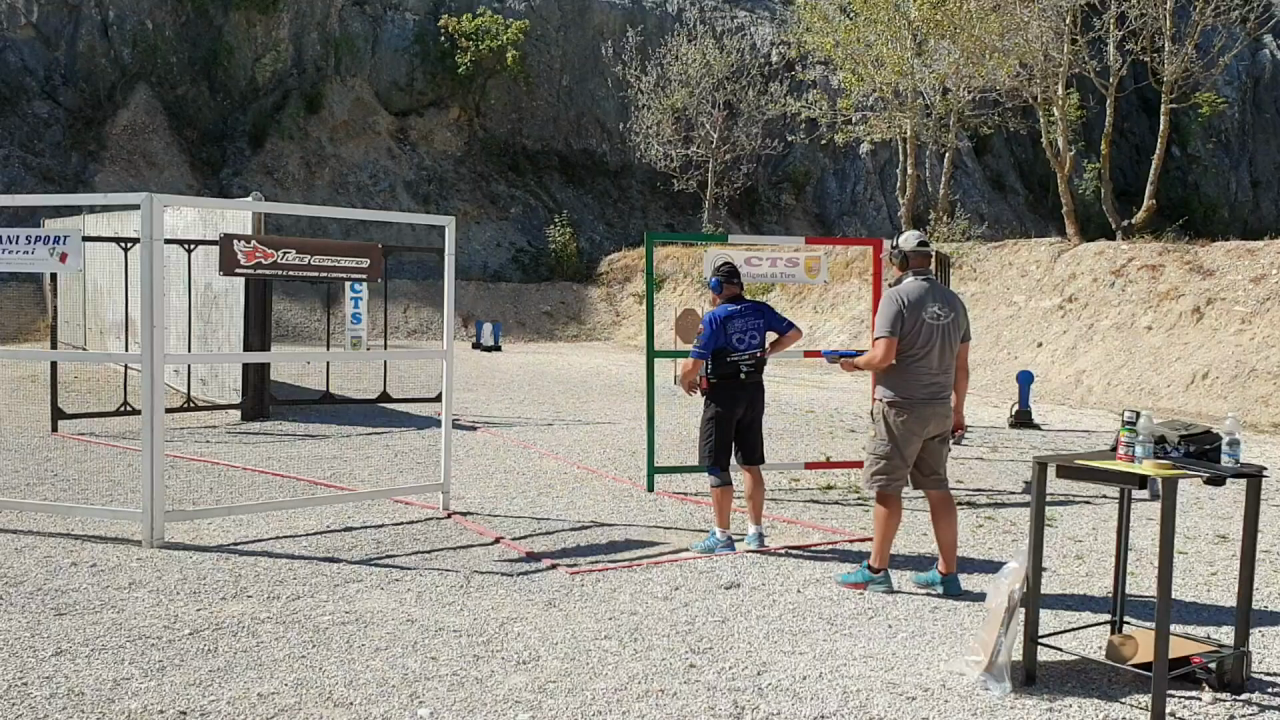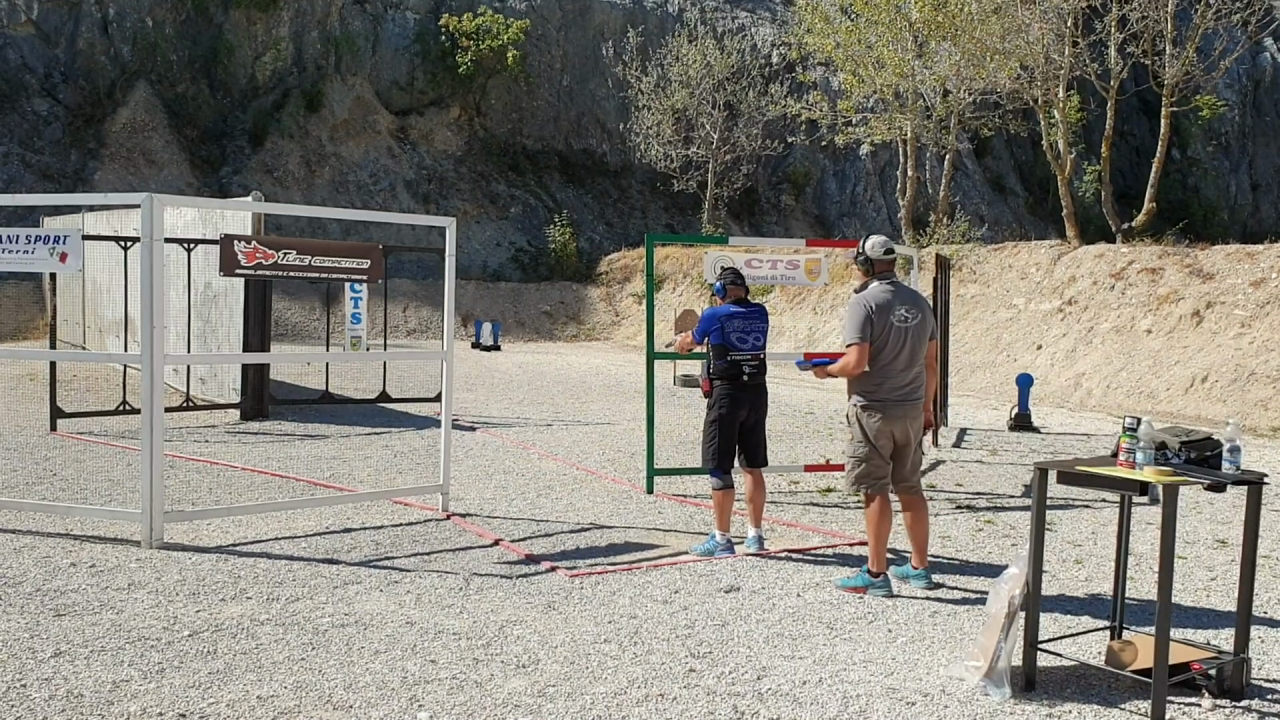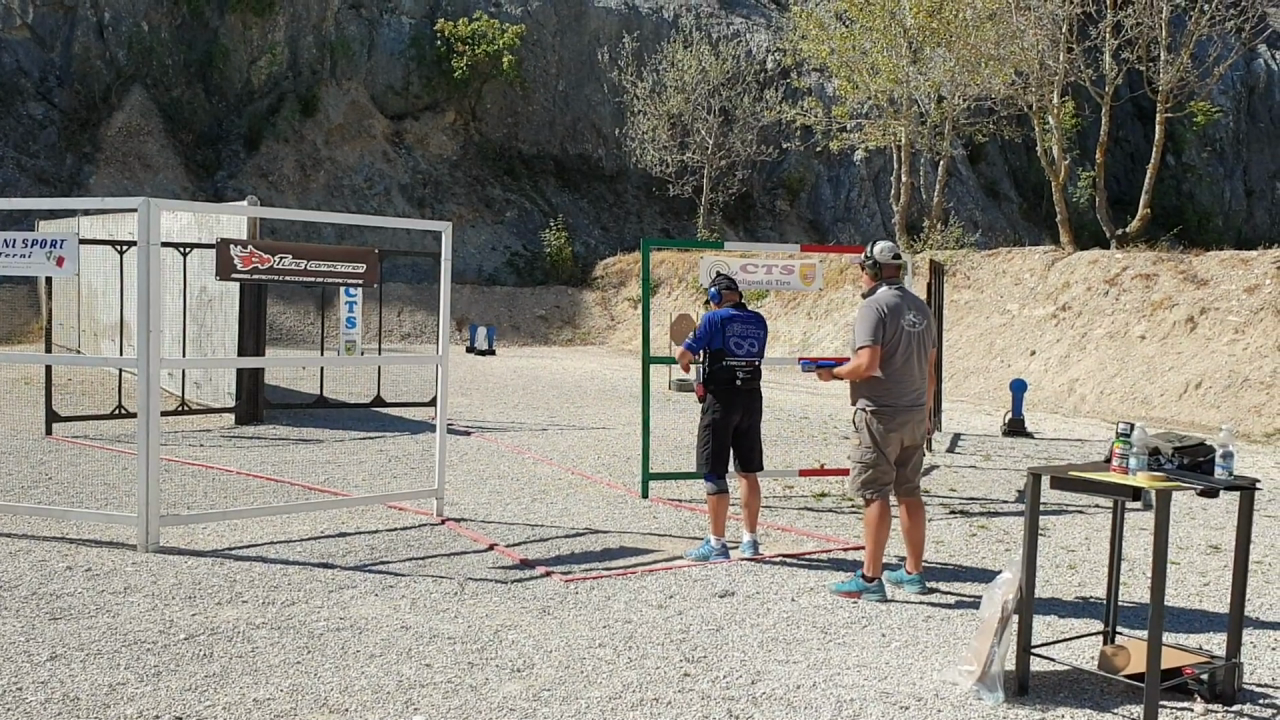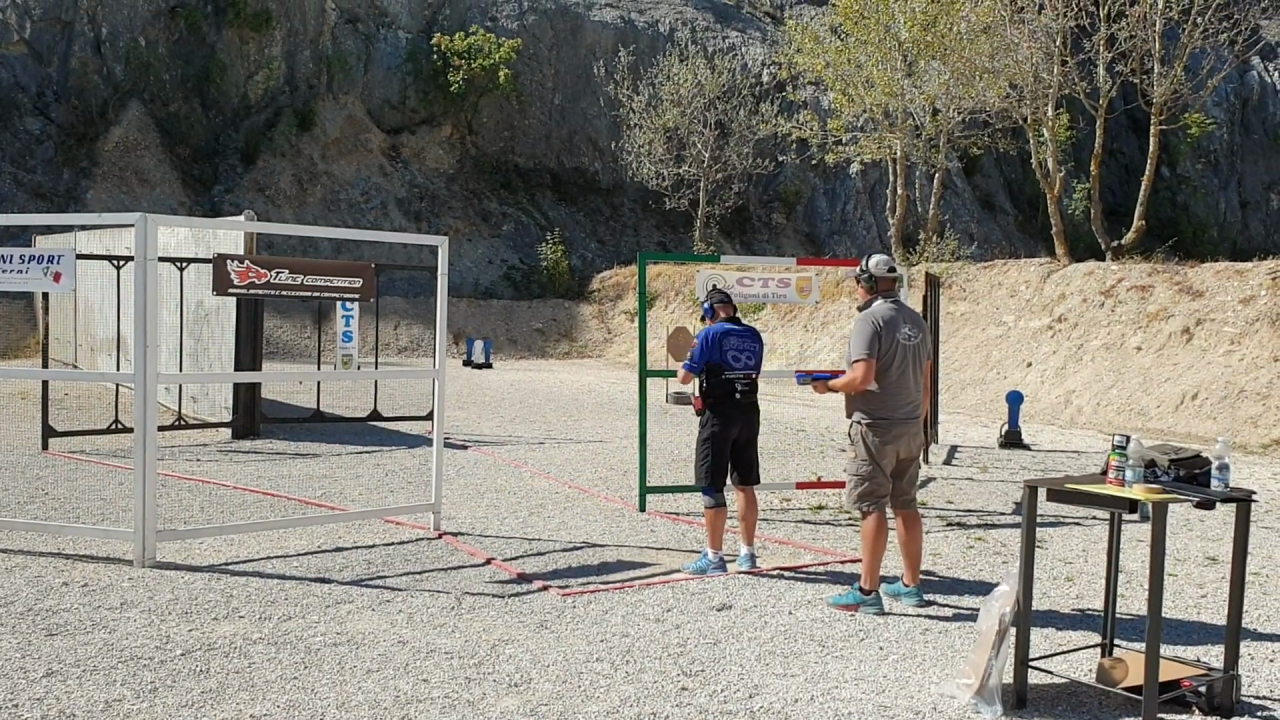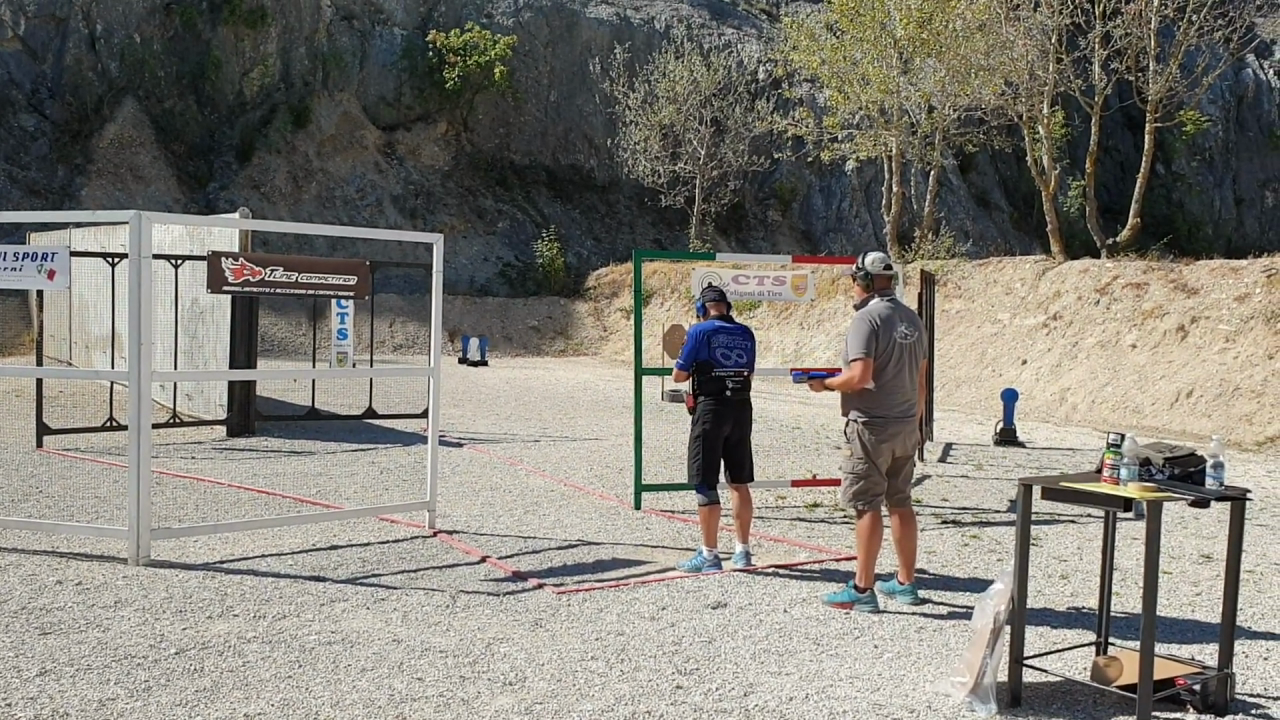
dt=1s
person 1, frame 1
left shoulder: (897, 296)
right shoulder: (953, 301)
left elbow: (883, 356)
right elbow: (961, 365)
left wrist: (855, 363)
right wrist: (958, 410)
left hip: (899, 407)
right hip: (938, 410)
left knee: (887, 489)
right knee: (937, 489)
left ankle: (876, 570)
right ankle: (946, 573)
person 1, frame 2
left shoulder: (864, 302)
right shoulder: (919, 301)
left elbow: (856, 363)
right elbow: (930, 362)
left wrist: (827, 370)
right wrist: (926, 406)
left hip: (874, 410)
right hip: (911, 411)
left knee: (875, 490)
right knee: (910, 488)
left ankle: (876, 574)
right ankle: (919, 568)
person 1, frame 3
left shoulder: (874, 306)
right shoulder: (920, 307)
left elbow: (866, 365)
right elbow: (929, 369)
left wrist: (833, 373)
right wrist: (925, 413)
left hip: (880, 415)
right hip: (914, 415)
left knee: (875, 494)
right knee: (909, 492)
left ankle: (870, 578)
right ankle: (913, 573)
person 1, frame 4
left shoulder: (870, 319)
right shoulder: (916, 320)
left elbow: (862, 378)
right elbow: (924, 382)
left wrist: (829, 385)
left hip: (876, 429)
right hip: (910, 428)
left knee: (872, 507)
right knee: (906, 504)
left ankle: (867, 591)
right ankle: (911, 585)
person 1, frame 5
left shoulder: (867, 318)
right shoulder: (912, 318)
left elbow: (859, 377)
right elbow: (920, 380)
left wrist: (825, 383)
left hip: (871, 427)
right hip: (905, 427)
left knee: (867, 506)
right knee: (900, 503)
left ankle: (862, 589)
right ankle: (905, 583)
person 2, frame 1
left shoulder: (715, 317)
right shoulder: (760, 310)
left elbow: (692, 365)
right elbow: (794, 333)
left wrist: (686, 381)
left hip: (723, 394)
right hip: (754, 391)
left knee: (717, 467)
right knee: (751, 464)
left ankle: (722, 536)
right ankle: (755, 532)
person 2, frame 2
left shoulder: (715, 315)
right shoulder: (760, 314)
left elbow: (692, 340)
left wrist: (681, 342)
left hip: (726, 394)
right hip: (756, 394)
left knee: (720, 469)
right knee: (753, 467)
left ankle: (721, 539)
right ankle: (755, 535)
person 2, frame 3
left shoulder: (714, 318)
right shoulder: (758, 321)
left elbow: (685, 351)
left wrist: (682, 361)
left hip: (721, 399)
right hip: (751, 398)
left knee: (714, 474)
right knee: (748, 471)
left ankle: (716, 544)
right ankle: (750, 540)
person 2, frame 4
left shoulder: (710, 334)
right shoulder: (753, 335)
left elbow: (684, 377)
left wrist: (687, 364)
left hip: (719, 413)
right hip: (749, 411)
left knee: (712, 487)
right knee: (745, 484)
left ankle: (714, 557)
right ankle: (747, 553)
person 2, frame 5
left shoulder: (700, 331)
right shoulder: (746, 334)
left elbow: (678, 376)
left hip: (710, 410)
right hip: (741, 409)
left knee: (705, 484)
right knee: (740, 482)
left ankle: (709, 555)
right ankle: (742, 551)
